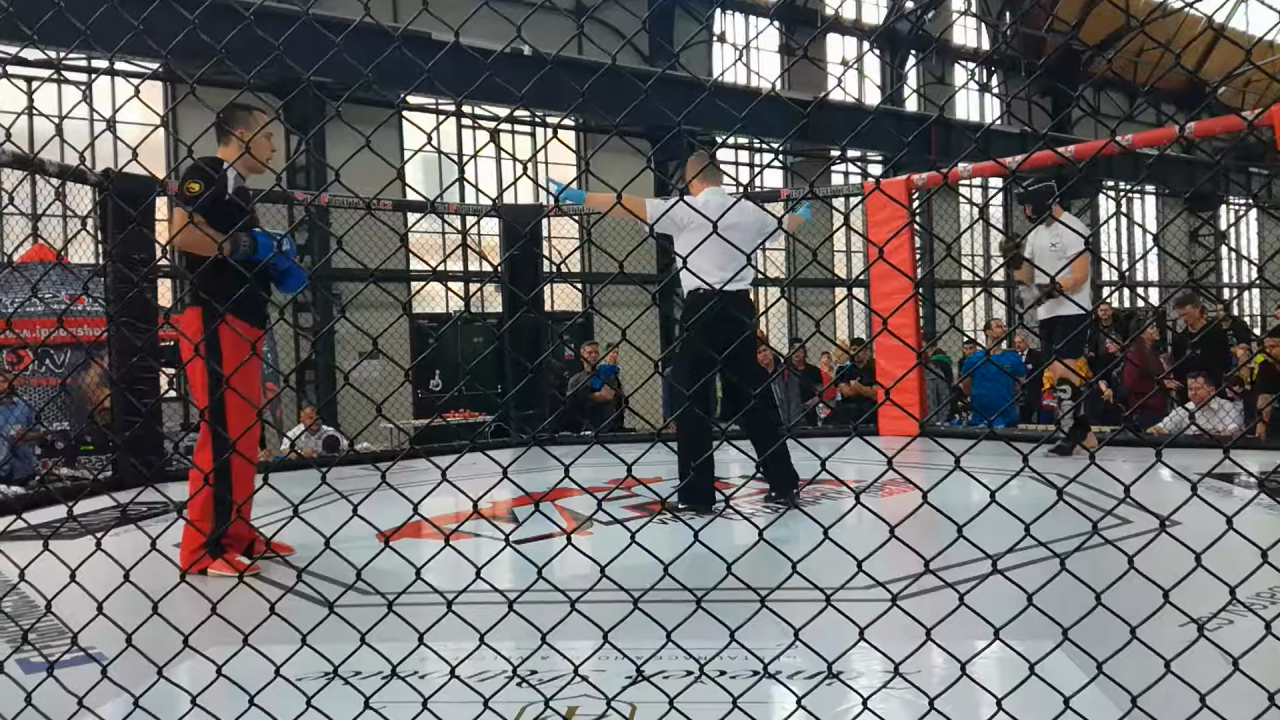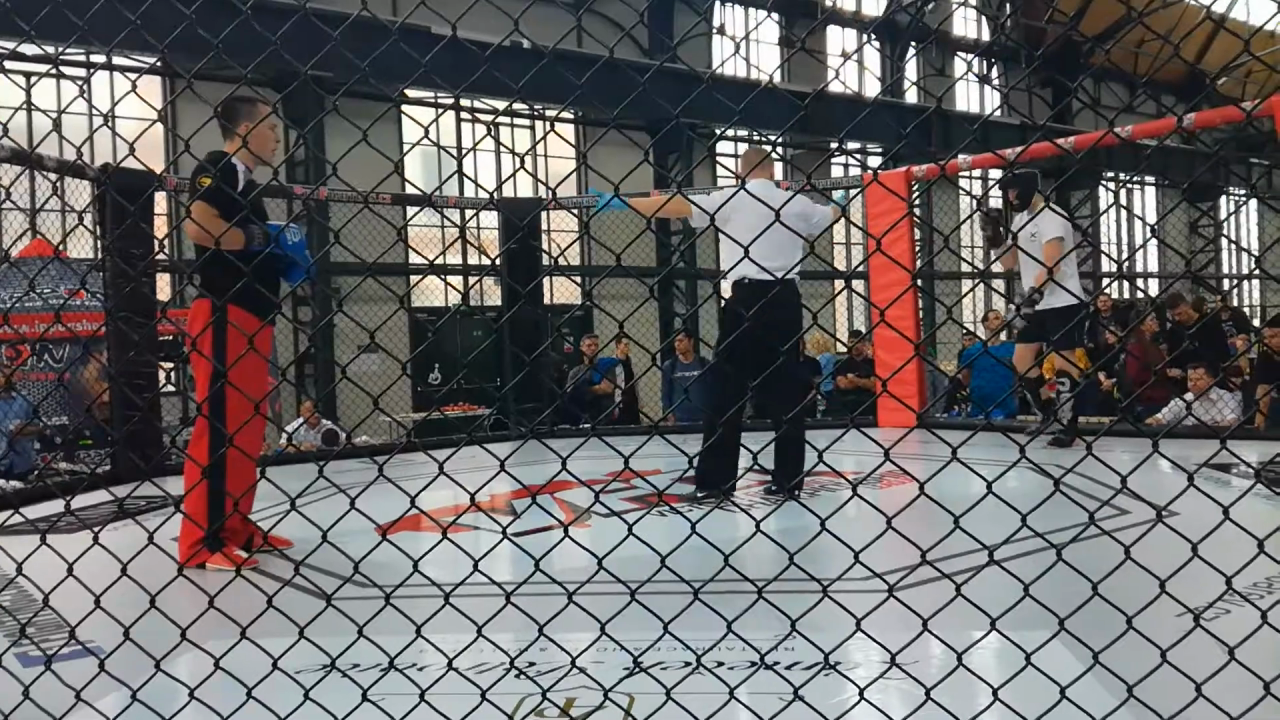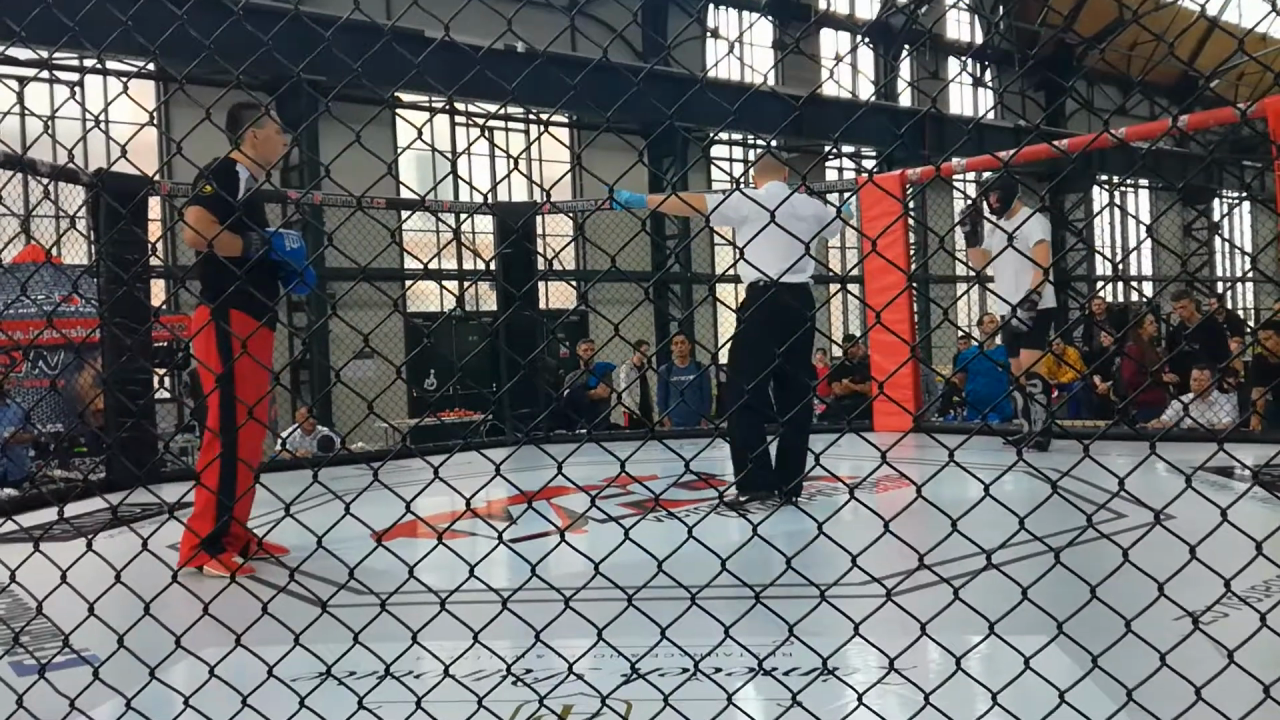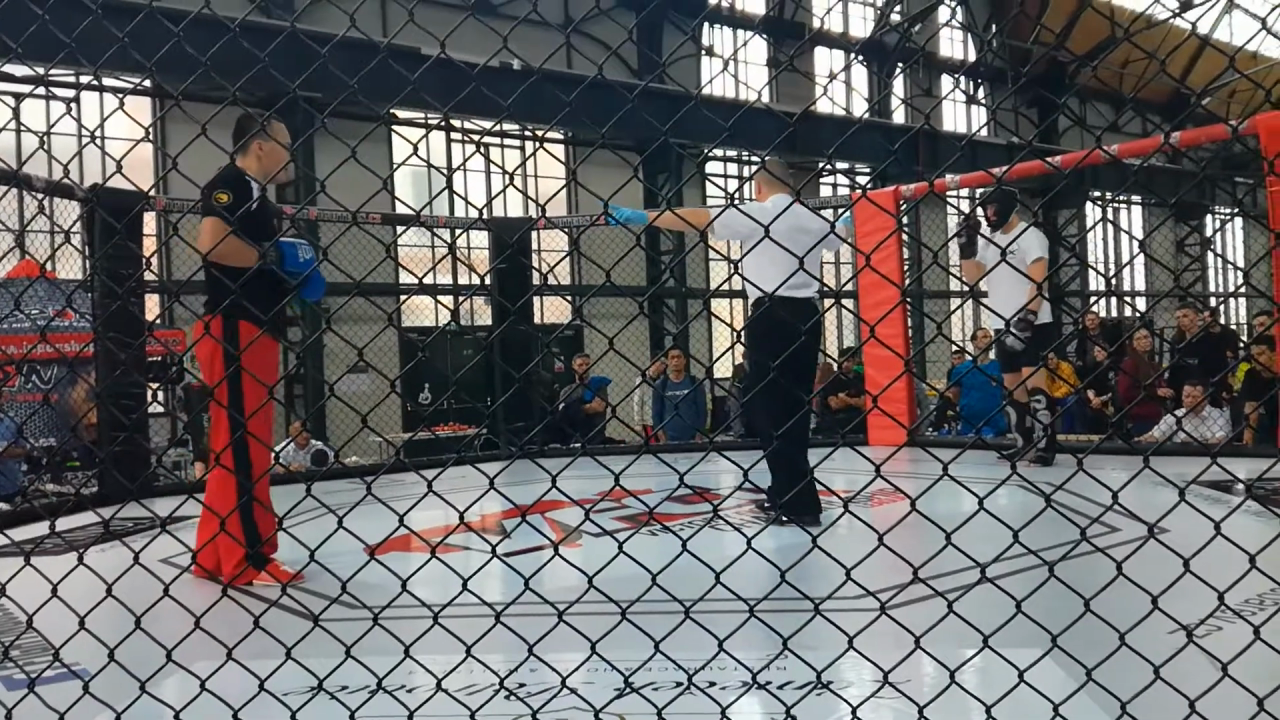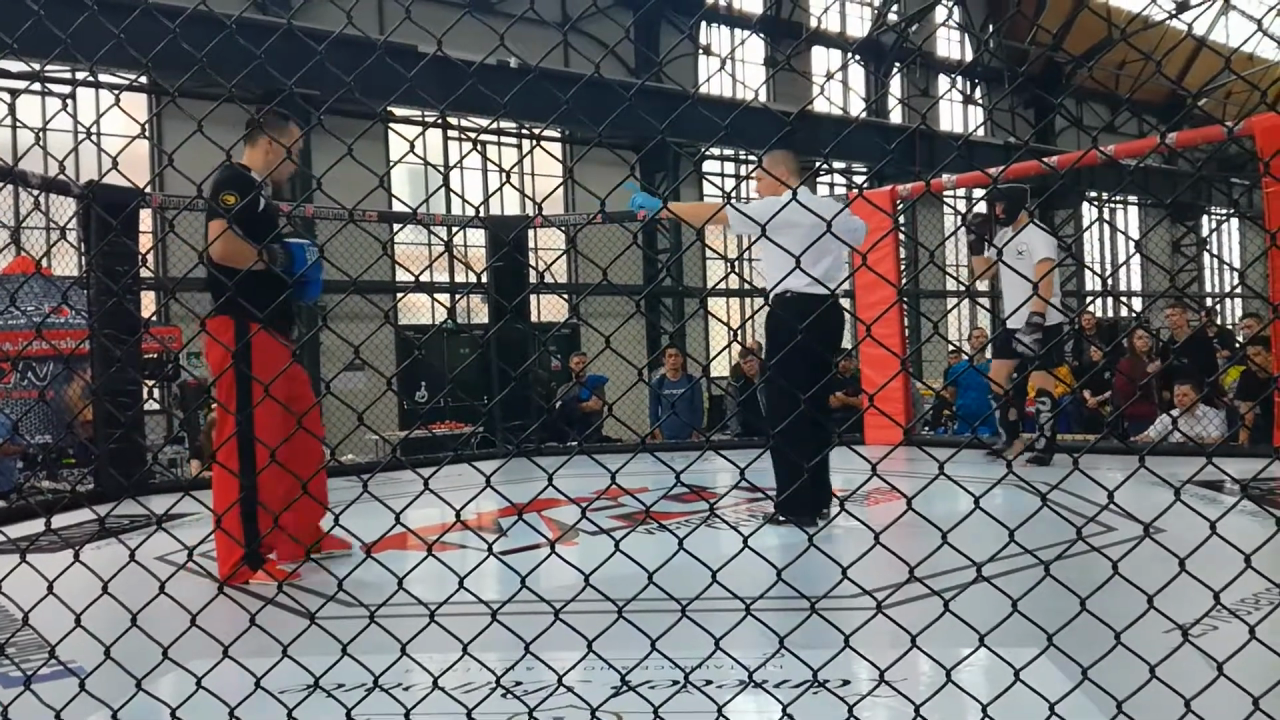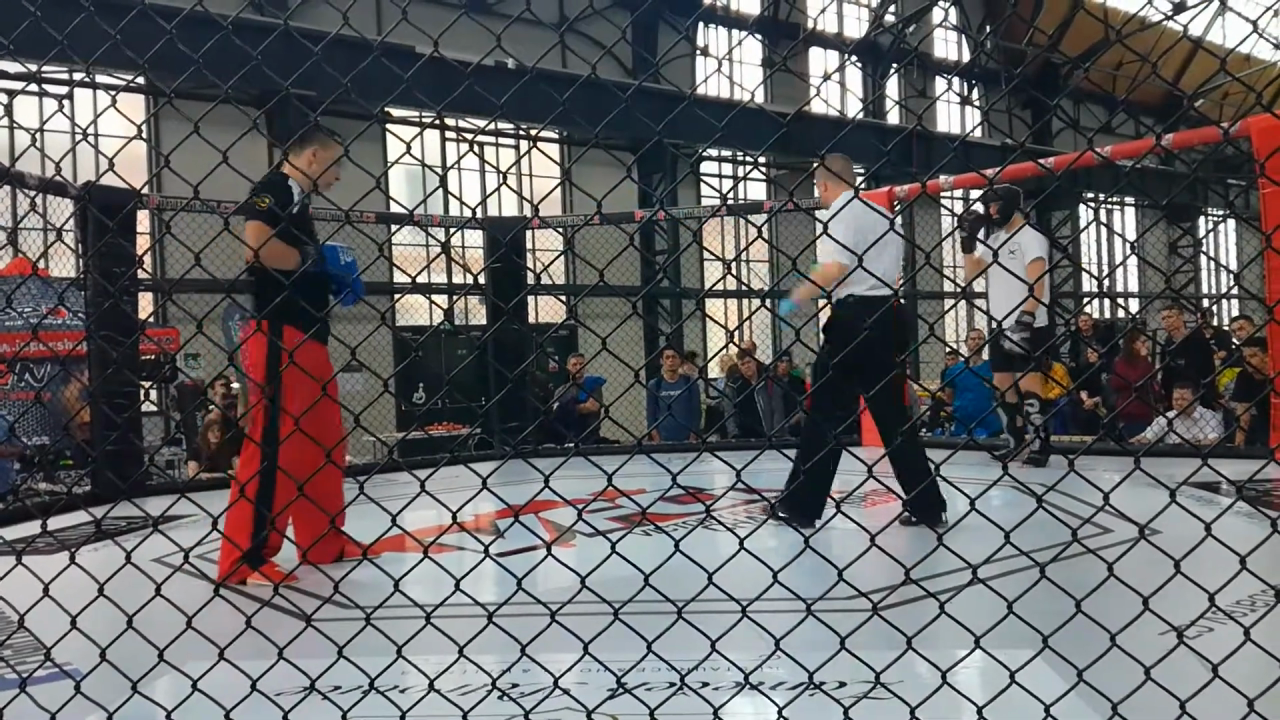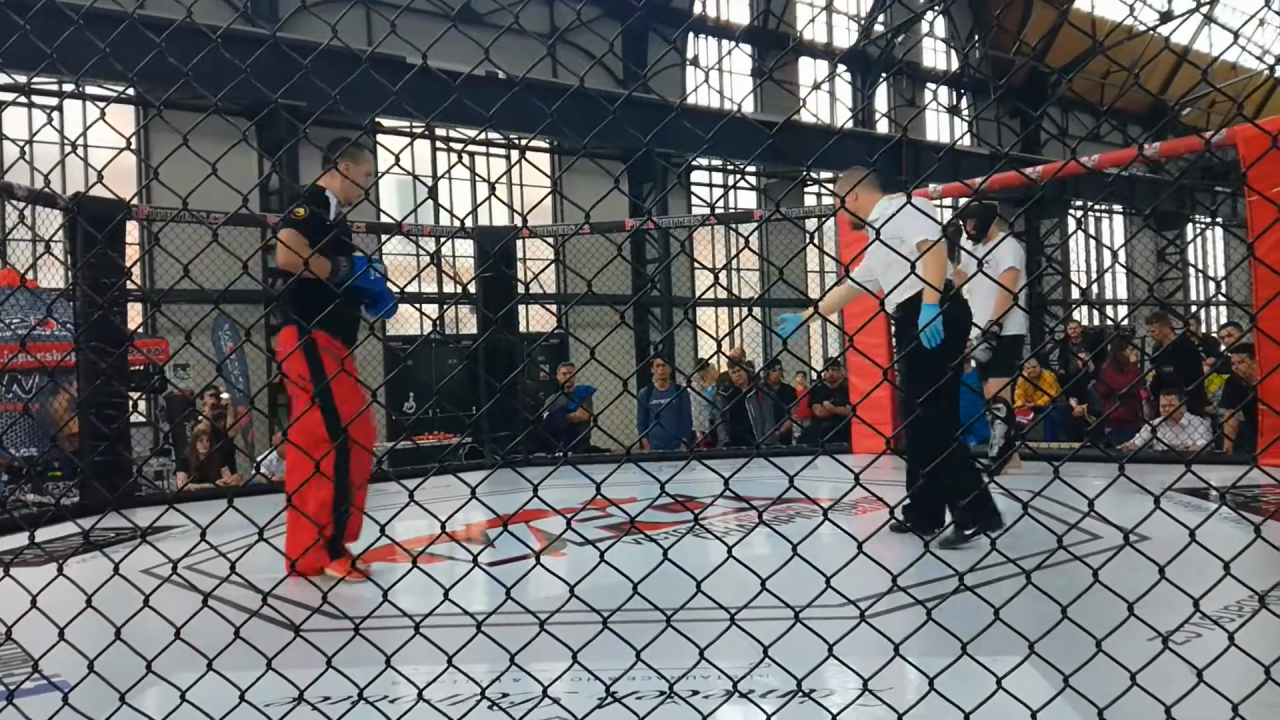
dt=0.5s
person 1, frame 1
left shoulder: (238, 190)
right shoulder: (208, 173)
right elbow: (181, 233)
left wrist: (279, 267)
right wrist: (248, 244)
left hip: (242, 324)
right hip: (216, 324)
left knee: (245, 431)
right knee: (224, 430)
left ankle: (235, 531)
right ankle: (204, 545)
person 1, frame 2
left shoulder: (244, 181)
right shoulder: (218, 167)
right elbow: (196, 225)
left wrist: (285, 260)
right wrist: (262, 237)
left hip: (251, 318)
right hip: (224, 315)
left knee: (248, 425)
right knee: (220, 423)
left ankle: (235, 526)
right ankle: (202, 539)
person 1, frame 3
left shoulder: (248, 186)
right shoulder: (223, 173)
right elbow: (194, 231)
left wrist: (286, 267)
right wrist: (261, 244)
left hip: (250, 323)
right hip: (226, 321)
left knee: (248, 430)
right knee: (233, 428)
left ankle: (231, 533)
right ankle: (204, 543)
person 1, frame 4
left shoulder: (254, 195)
right shoulder: (231, 183)
right elbow: (212, 244)
left wrist: (294, 275)
right wrist: (272, 255)
left hip: (256, 334)
right hip: (234, 332)
left knee: (246, 443)
right knee: (243, 443)
left ankle: (213, 553)
right ankle: (246, 559)
person 1, frame 5
left shoulder: (256, 191)
right shoulder: (234, 182)
right elbow: (221, 246)
left wrist: (295, 274)
right wrist: (280, 257)
left hip: (269, 333)
right hip: (242, 333)
left knee: (303, 430)
right knee: (247, 441)
left ankle: (303, 534)
right ankle: (244, 557)
person 1, frame 6
left shoulder: (299, 201)
right shoulder: (274, 188)
right elbow: (257, 246)
left wrist: (338, 278)
right wrist: (316, 259)
left hip: (306, 336)
right hip: (279, 335)
left knee: (324, 440)
right knee: (274, 441)
left ankle: (324, 539)
right ankle: (245, 557)
person 1, frame 7
left shoulder: (334, 217)
right shoulder: (313, 201)
right elbow: (287, 256)
left wrist: (368, 291)
right wrist: (346, 269)
left hip: (329, 342)
right hip: (309, 340)
left knee: (314, 446)
right knee: (347, 440)
left ankle: (310, 549)
right ankle: (329, 542)
person 2, frame 1
left shoulder: (686, 209)
right shoulder: (749, 211)
left elbow: (631, 207)
right elbow: (790, 223)
left wrist: (577, 196)
right wrist: (804, 213)
left hip: (704, 309)
right hip: (740, 308)
left knee: (693, 402)
right knee: (753, 398)
left ankle: (696, 495)
right ankle: (783, 484)
person 2, frame 2
left shoulder: (731, 200)
right shoulder: (797, 204)
left elbow: (678, 207)
right elbow: (831, 215)
left wrist: (624, 203)
right wrist: (839, 205)
left hip: (748, 298)
right hip: (786, 299)
left knee: (728, 390)
right knee: (789, 390)
left ankle: (714, 482)
right ankle: (788, 479)
person 2, frame 3
left shoulder: (745, 201)
right shoulder: (811, 207)
left elbow: (692, 205)
right elbow: (838, 221)
left wrist: (639, 200)
right wrist: (844, 209)
left hip: (763, 301)
right hip: (800, 301)
left knee: (744, 392)
right knee: (795, 392)
left ankle: (755, 482)
right ankle: (788, 482)
person 2, frame 4
left shoulder: (755, 215)
right shoulder: (815, 219)
left elbow: (698, 220)
right elbow: (839, 235)
left wrist: (642, 217)
right wrist: (845, 222)
left hip: (772, 316)
right hip: (806, 315)
left knee: (772, 409)
right knee: (793, 406)
left ankle: (799, 504)
right ankle: (783, 494)
person 2, frame 5
left shoulder: (774, 210)
right shoulder: (835, 210)
left elbow: (714, 214)
right elbow: (860, 233)
left wrist: (658, 206)
left hip: (792, 313)
right hip: (828, 312)
left knee: (786, 409)
right knee: (815, 405)
left ankle: (797, 505)
right ankle: (816, 497)
person 2, frame 6
left shoulder: (841, 213)
right shoulder: (881, 214)
left elbow: (833, 272)
left wrist: (794, 297)
left hip: (861, 320)
right hip: (888, 316)
left knee: (825, 413)
right knee: (893, 414)
left ankle: (801, 506)
right ankle: (926, 506)
person 2, frame 7
left shoulder: (903, 208)
right shoulder: (878, 239)
left elbow: (933, 250)
right elbow: (848, 288)
left wrist: (931, 306)
right wrist: (804, 317)
left hip: (932, 317)
right hip: (915, 323)
left knee: (927, 416)
right knee: (918, 417)
left ankle: (976, 512)
right ankle: (922, 513)
person 3, frame 1
left shoulder: (1072, 228)
right shoulder: (1035, 232)
left elbow: (1080, 275)
right elbow: (1026, 277)
left wrist: (1047, 291)
right wrist: (1014, 259)
left hip: (1070, 312)
right hip: (1047, 314)
left knee: (1064, 372)
right knee: (1059, 376)
left ankle: (1070, 435)
right ankle: (1083, 433)
person 3, frame 2
left shoulder: (1050, 217)
right shoulder: (1018, 220)
left elbow: (1050, 264)
right elbow: (1009, 263)
left wrist: (1029, 297)
right wrist: (994, 237)
left hip: (1063, 303)
right hip: (1036, 306)
left knee: (1062, 363)
right knee: (1022, 361)
left ankle: (1067, 427)
right ankle: (1048, 409)
person 3, frame 3
left shoulder: (1032, 220)
right shoulder: (995, 226)
left elbow: (1043, 266)
right elbow: (979, 264)
left wrist: (1030, 302)
right wrist: (971, 232)
left hip: (1035, 308)
right hip: (1010, 310)
left knee: (1029, 365)
right knee: (1017, 369)
left ankle: (1041, 430)
right ankle: (1029, 430)
person 3, frame 4
left shoulder: (1030, 236)
right shoulder: (989, 240)
left elbow: (1039, 283)
right elbow: (973, 277)
left wrist: (1025, 320)
right wrist: (966, 243)
left hip: (1033, 323)
right hip: (1004, 324)
left knee: (1033, 380)
right knee: (1012, 385)
left ankle: (1044, 446)
right ankle: (1025, 443)
person 3, frame 5
left shoulder: (1037, 235)
right shoulder: (1001, 236)
left elbow: (1045, 283)
right elbow: (982, 273)
left wrist: (1035, 322)
right wrist: (976, 240)
left hip: (1042, 322)
right hip: (1013, 322)
left knee: (1040, 381)
right knee: (998, 376)
left ankle: (1044, 446)
right ankle: (1010, 438)
person 3, frame 6
left shoulder: (1029, 236)
right shoulder: (993, 239)
left elbow: (1037, 282)
right elbow: (972, 273)
left wrist: (1024, 321)
right wrist: (967, 239)
left hip: (1028, 325)
right hip: (1002, 325)
left knee: (1027, 382)
right knee: (1003, 385)
left ankle: (1039, 446)
right ankle: (1018, 443)
person 3, frame 7
left shoulder: (1006, 245)
right shoulder: (973, 251)
left elbow: (1008, 291)
right elbow: (956, 285)
left wrist: (992, 328)
left hip: (1005, 332)
right hip: (982, 333)
left knee: (998, 390)
right knee: (991, 394)
left ankle: (998, 455)
right ankle: (1007, 451)
